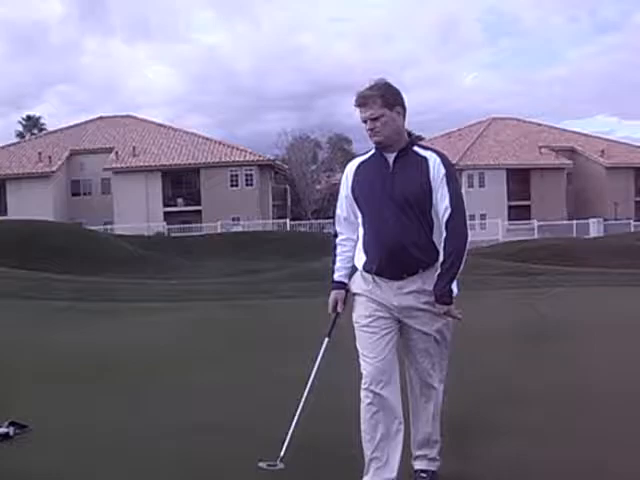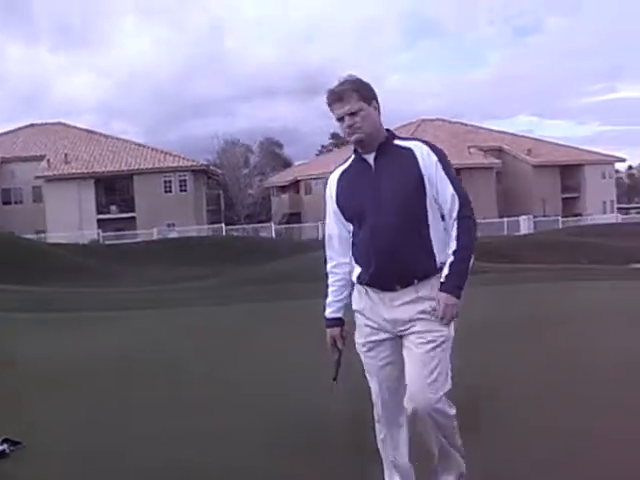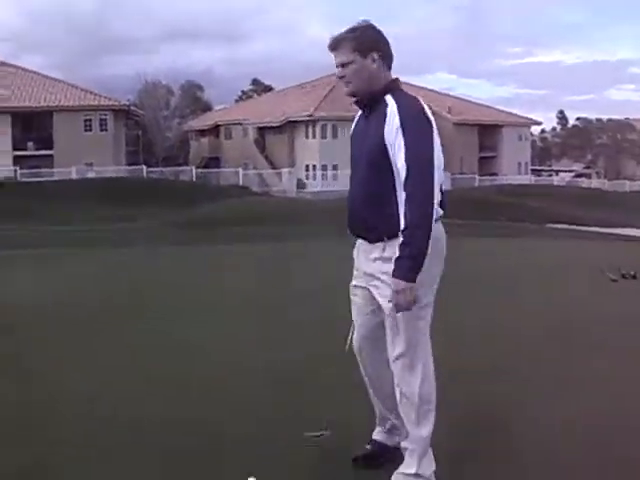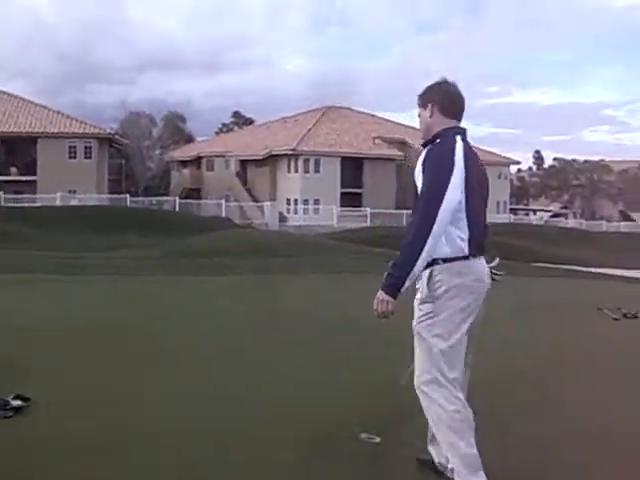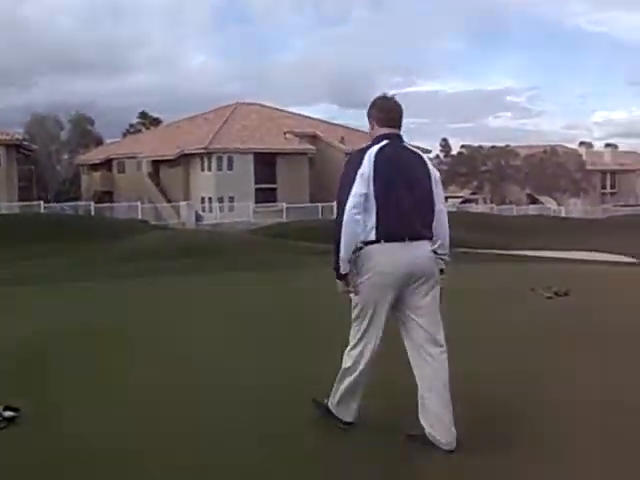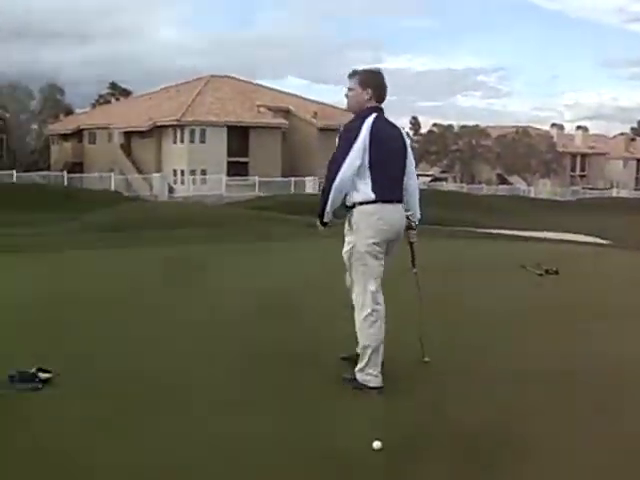
dt=0.5s
person 1, frame 1
left shoulder: (433, 164)
right shoulder: (356, 171)
left elbow: (455, 228)
right elbow: (346, 231)
left wrist: (445, 290)
right wrist: (340, 281)
left hip: (423, 287)
right hip: (371, 290)
left knee: (426, 380)
right knee: (376, 384)
person 1, frame 2
left shoulder: (422, 155)
right shoulder: (339, 181)
left elbow: (462, 218)
right elbow: (338, 253)
left wrist: (452, 286)
right wrist: (334, 313)
left hip: (425, 298)
right hip: (371, 304)
left knee: (425, 398)
right knee: (386, 409)
person 1, frame 3
left shoulder: (406, 112)
right shoulder: (365, 116)
left elbow: (421, 192)
left wrist: (409, 269)
left hip: (406, 253)
right hip: (371, 250)
left knee: (408, 357)
right knee: (367, 345)
right ankle: (390, 433)
person 1, frame 4
left shoulder: (439, 152)
right shoulder: (467, 154)
left elbow: (427, 224)
left wrist: (392, 284)
left hip: (447, 277)
right hip: (468, 270)
left knee: (436, 381)
right knee: (444, 375)
person 1, frame 5
left shoulder: (363, 159)
right shoulder: (423, 162)
left elbow: (349, 215)
right elbow: (439, 216)
left wrist: (341, 268)
right wrist: (440, 261)
left hip: (379, 256)
right hip: (421, 257)
left knee: (363, 340)
right knee: (428, 344)
left ankle: (341, 409)
right ankle: (440, 431)
person 1, frame 6
left shoulder: (357, 128)
right shoulder: (397, 132)
left elbow: (338, 176)
right elbow: (410, 179)
left wrist: (323, 215)
right wrist: (413, 220)
left hip: (368, 216)
right hip: (395, 215)
left knee: (366, 296)
right knee: (365, 288)
left ankle: (368, 375)
right ankle: (369, 353)
